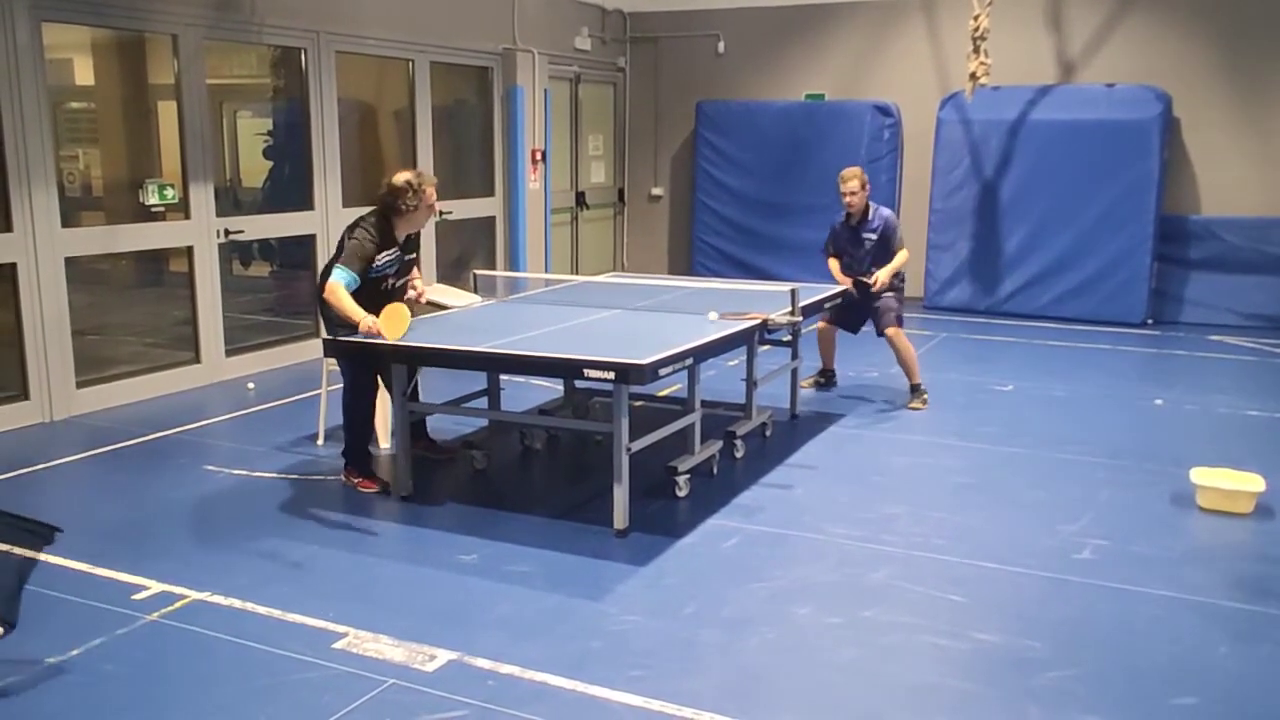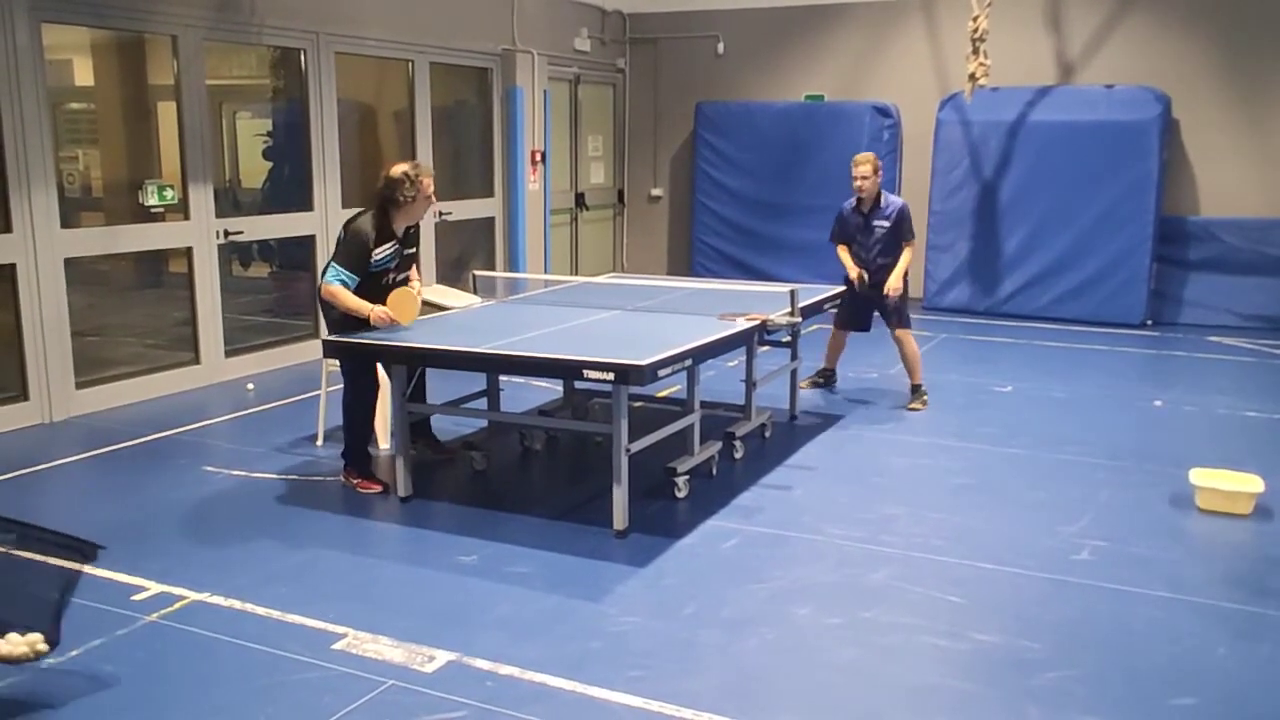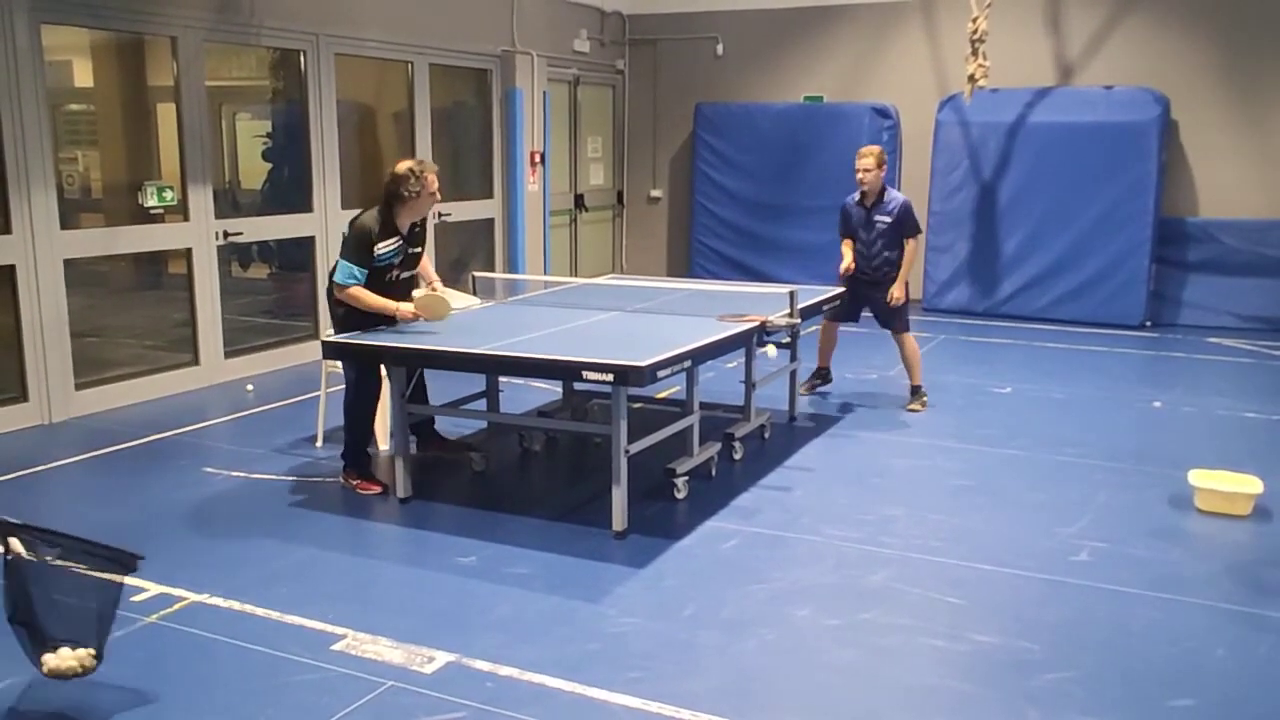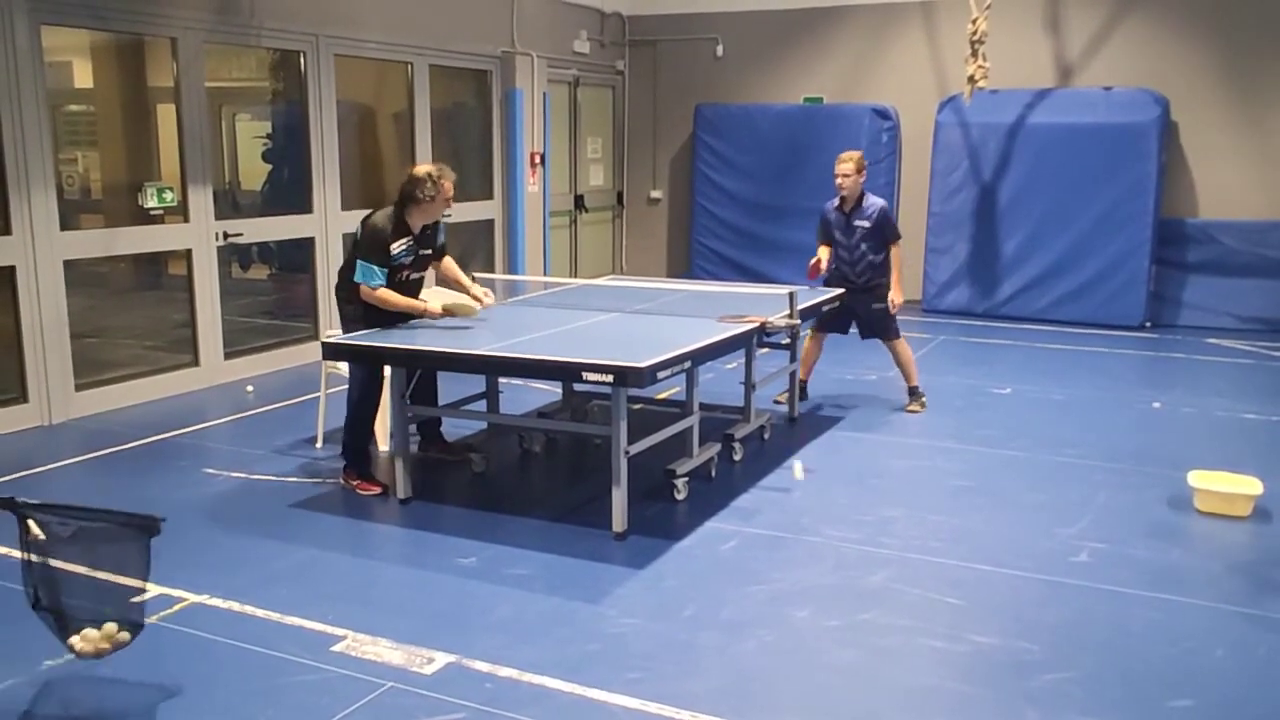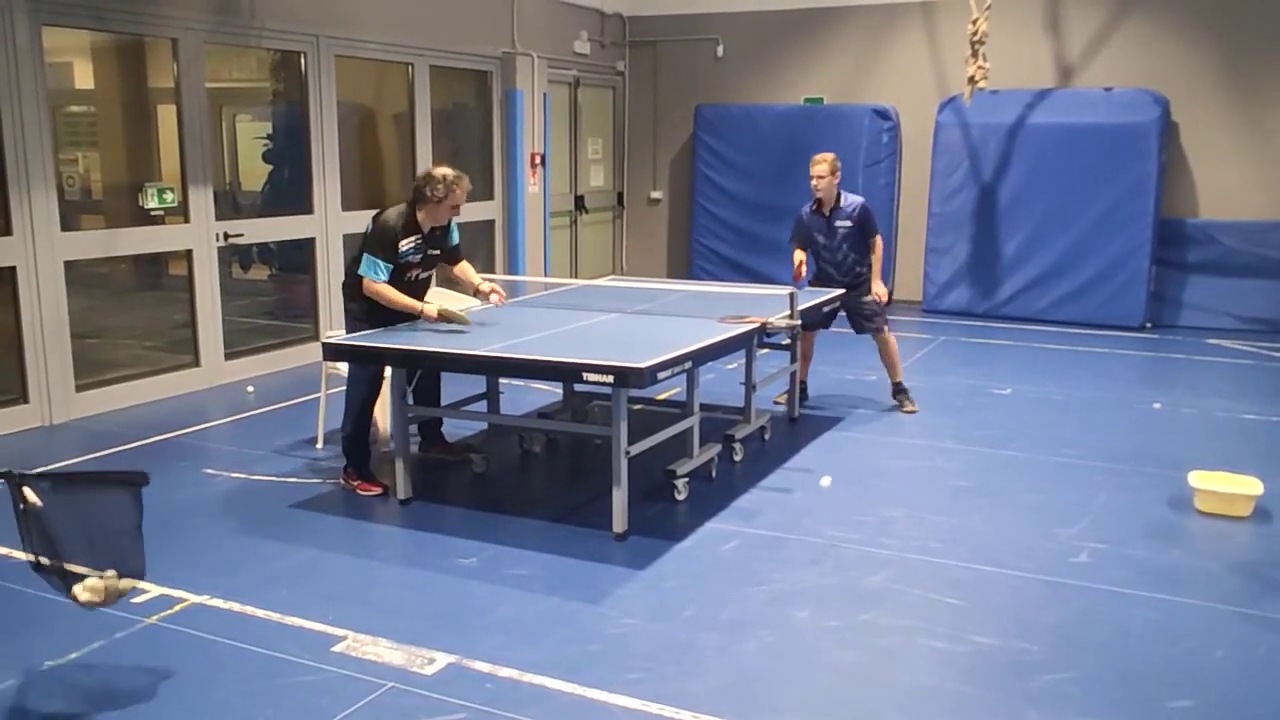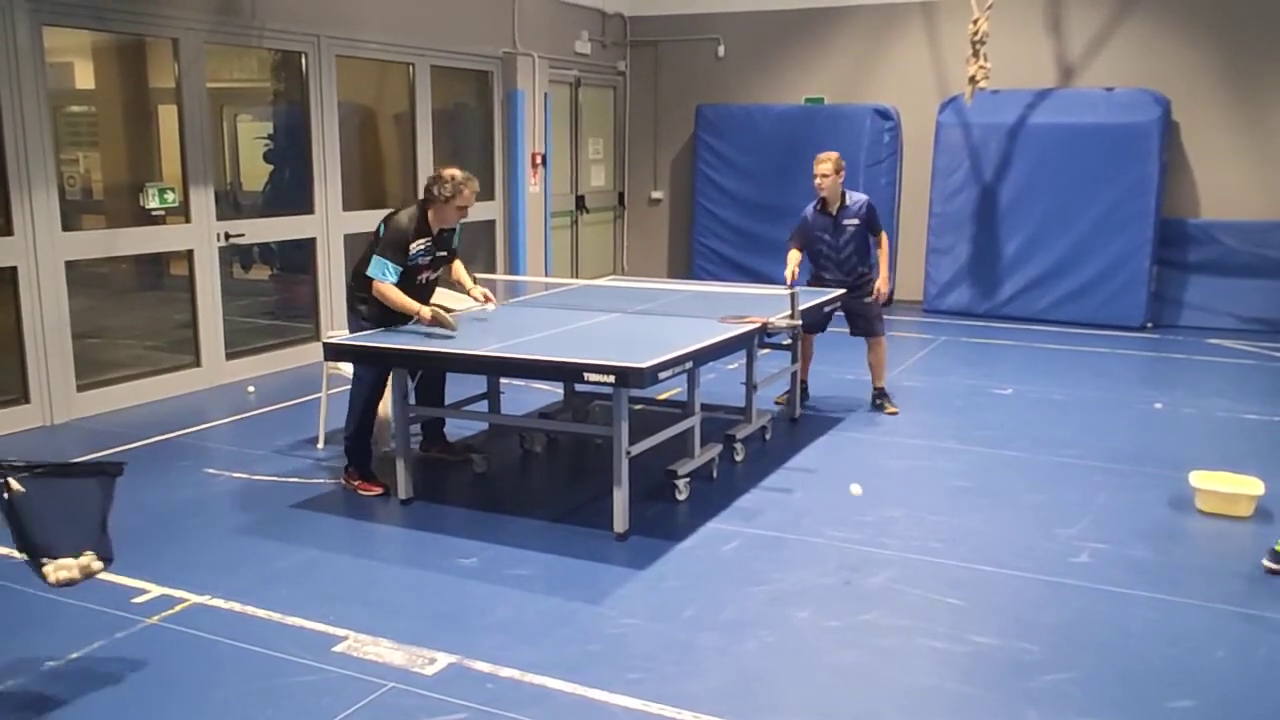
dt=0.2s
person 1, frame 1
left shoulder: (410, 229)
right shoulder: (366, 237)
right elbow: (333, 289)
left wrist: (415, 280)
right wrist: (361, 319)
left hip: (384, 310)
right hip: (348, 313)
left knee: (404, 372)
right knee: (362, 383)
left ankle: (416, 436)
right ankle: (356, 466)
person 1, frame 2
left shoulder: (410, 224)
right shoulder: (363, 232)
right elbow: (330, 289)
left wrist: (414, 280)
right wrist: (370, 310)
left hip: (389, 307)
right hip: (351, 313)
right knee: (362, 384)
left ankle: (421, 434)
right ankle: (355, 466)
person 1, frame 3
left shoulder: (418, 222)
right shoulder: (367, 228)
right elbow: (343, 288)
left wrist: (433, 280)
right wrist: (393, 308)
left hip: (397, 310)
right hip: (357, 314)
left knee: (413, 371)
right knee: (365, 384)
left ankle: (426, 436)
right ankle: (355, 467)
person 1, frame 4
left shoulder: (432, 224)
right shoulder: (379, 228)
left elbow: (440, 258)
right elbow: (370, 291)
left wrist: (469, 287)
right wrist: (422, 308)
left hip: (404, 309)
right hip: (364, 311)
left knee: (422, 369)
right knee: (368, 382)
left ankle: (431, 439)
right ankle: (355, 468)
person 1, frame 5
left shoulder: (445, 226)
right shoulder: (389, 225)
left elbow: (456, 262)
right elbow: (372, 286)
left wrist: (480, 285)
right wrist: (421, 309)
left hip: (409, 308)
right hip: (368, 309)
left knee: (427, 368)
right knee: (366, 382)
left ankle: (432, 439)
right ankle: (355, 467)
person 1, frame 6
left shoulder: (449, 225)
right shoulder: (401, 227)
left elbow: (451, 260)
right elbow: (380, 286)
left wrist: (470, 287)
right wrist: (418, 310)
left hip: (413, 308)
right hip: (374, 309)
left knee: (432, 367)
right knee: (370, 383)
left ankle: (433, 439)
right ankle: (356, 467)
person 2, frame 1
left shoulder: (885, 218)
right shoulder: (839, 225)
left elbow: (903, 253)
right elbow: (833, 257)
left wrist: (887, 272)
right wrist: (840, 278)
left hip: (885, 287)
right hip: (854, 288)
left knee: (893, 332)
right knee: (824, 327)
left ankle: (917, 389)
right ankle: (827, 374)
person 2, frame 2
left shoulder: (897, 207)
right shoulder: (847, 211)
left elbow: (909, 246)
right elbow: (841, 244)
left wrist: (897, 276)
right wrist: (851, 267)
left hip: (887, 282)
right hip: (859, 280)
left knee: (901, 333)
right knee: (840, 329)
left ankle: (918, 390)
right ankle: (828, 373)
person 2, frame 3
left shoulder: (899, 204)
right shoulder: (850, 205)
left elbow: (912, 243)
left wrist: (900, 283)
right wrist: (848, 258)
left hip: (887, 281)
right hip: (856, 277)
left knee: (902, 334)
right knee: (829, 322)
left ankle: (917, 391)
right ankle: (822, 373)
person 2, frame 4
left shoulder: (878, 209)
right shoulder: (829, 211)
left elbow: (894, 247)
left wrist: (895, 287)
right wrist: (822, 258)
left hip: (873, 288)
right hip: (838, 285)
left knee: (893, 339)
right knee: (816, 333)
left ankle: (915, 392)
right ankle: (800, 387)
person 2, frame 5
left shoulder: (857, 207)
right shoulder: (807, 214)
left elbow: (875, 242)
right elbow: (800, 246)
left wrist: (877, 280)
right wrist: (800, 260)
left hip: (859, 283)
right hip: (824, 283)
left knee: (882, 333)
right knee: (805, 331)
left ankle: (899, 389)
right ankle: (800, 388)
person 2, frame 6
left shoulder: (862, 205)
right shoulder: (810, 214)
left elbow: (881, 238)
right elbow: (797, 247)
left wrist: (883, 276)
right wrist: (792, 264)
left hip: (860, 285)
right hip: (822, 284)
left knee: (876, 337)
right knee: (805, 333)
left ankle: (879, 394)
right ankle: (801, 387)
